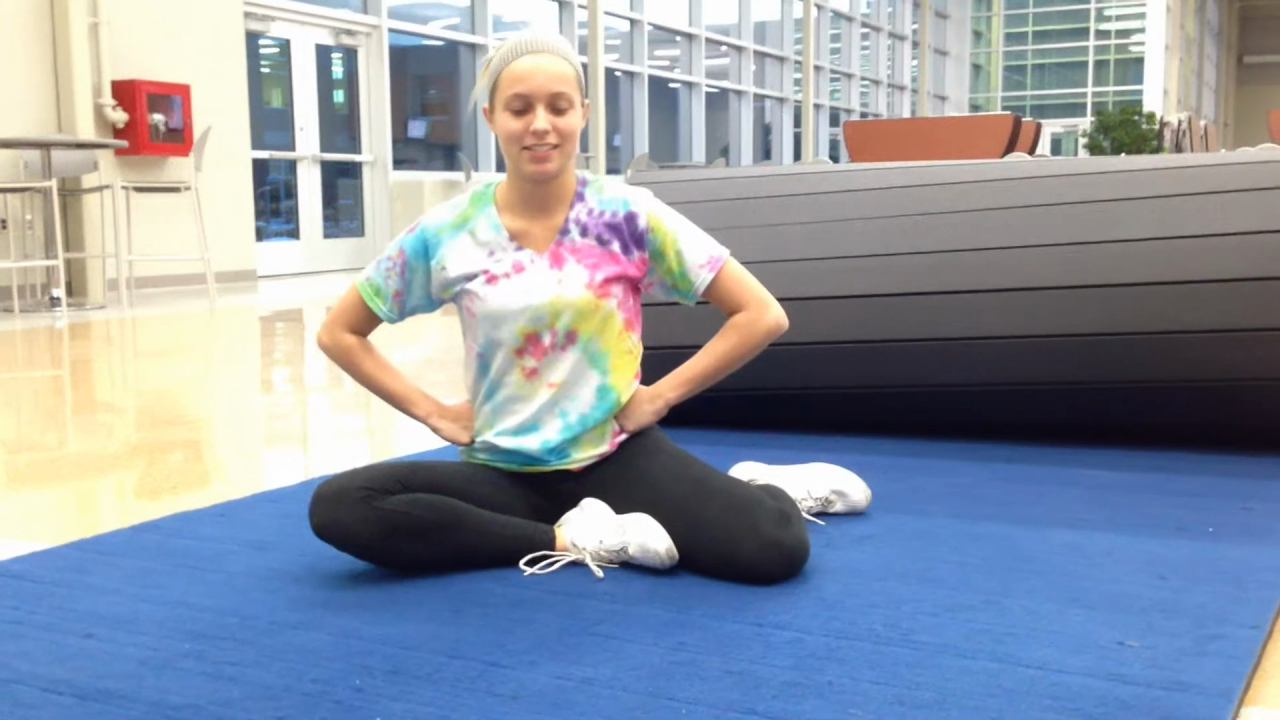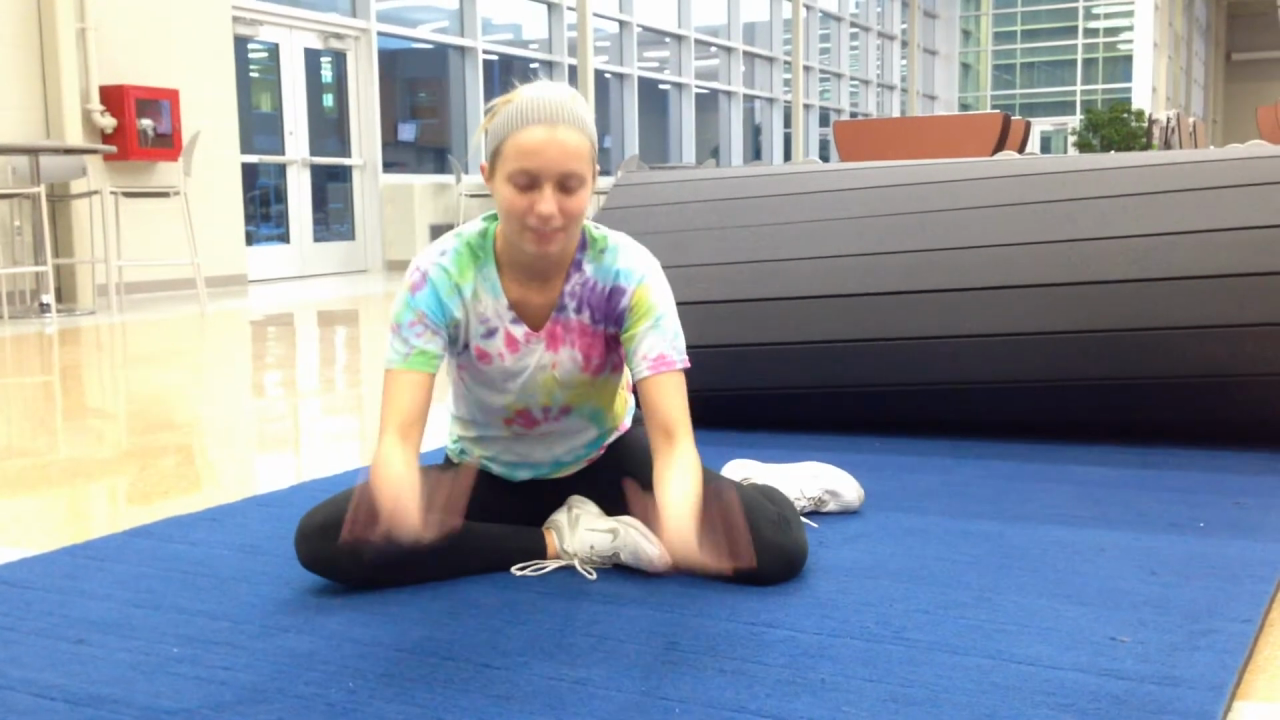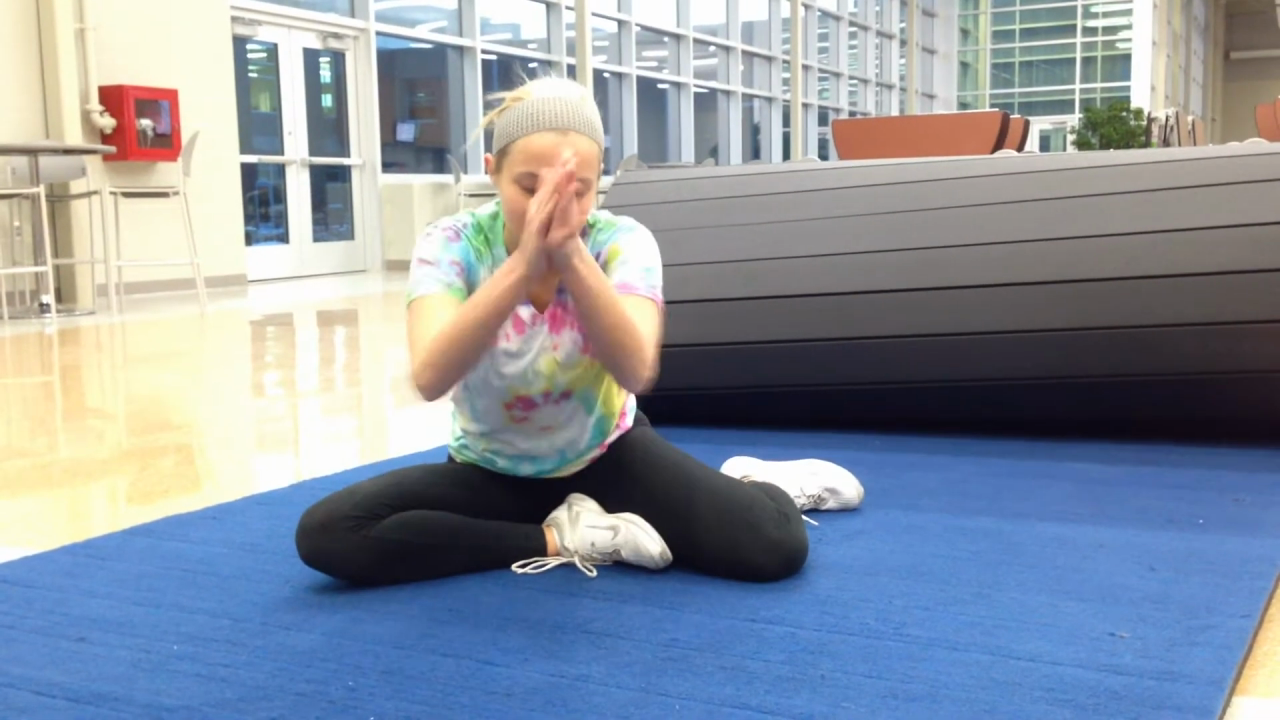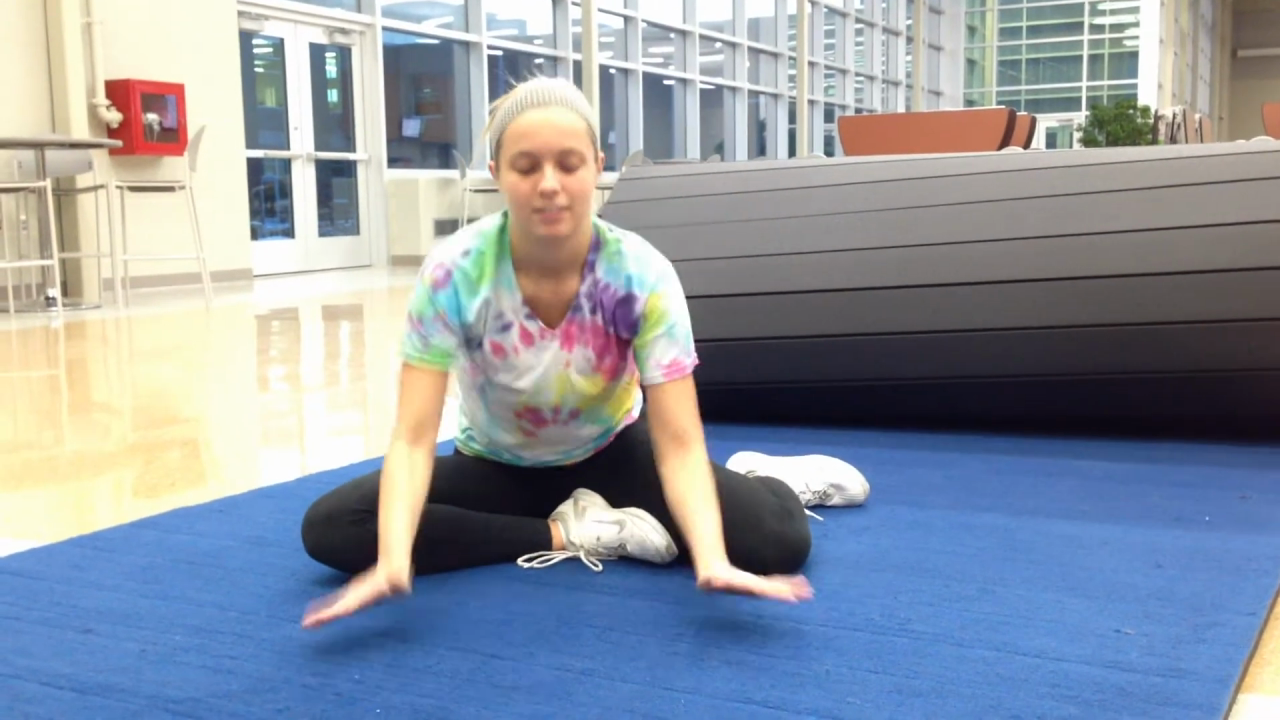
dt=1s
person 1, frame 1
left shoulder: (629, 217)
right shoulder: (445, 234)
left elbow: (762, 315)
right elbow: (338, 333)
left wrist: (657, 397)
right wrist: (435, 412)
left hip: (616, 456)
right hip: (502, 472)
left knee: (776, 548)
right knee: (338, 508)
left ankle: (763, 487)
right ankle: (571, 540)
person 1, frame 2
left shoulder: (628, 272)
right shoulder: (443, 272)
left elbow: (671, 434)
right elbow: (397, 435)
left wrist: (679, 521)
right wrist: (404, 504)
left hip: (604, 462)
right hip: (485, 478)
left knee: (778, 546)
right knee: (321, 540)
right ankle: (560, 542)
person 1, frame 3
left shoulder: (624, 241)
right shoulder: (451, 243)
left elbow: (637, 371)
right elbow: (430, 378)
left wrist: (566, 251)
right wrist: (525, 260)
left hip: (607, 458)
right hip: (490, 472)
left knee: (776, 544)
right knee: (325, 535)
right ankle: (565, 539)
person 1, frame 4
left shoulder: (640, 277)
right shoulder: (454, 271)
left elbow: (680, 444)
right elbow: (413, 439)
left wrist: (712, 559)
right wrist: (392, 566)
left hip: (612, 456)
right hip: (493, 469)
left knee: (780, 539)
right knee: (329, 530)
right ankle: (573, 535)
